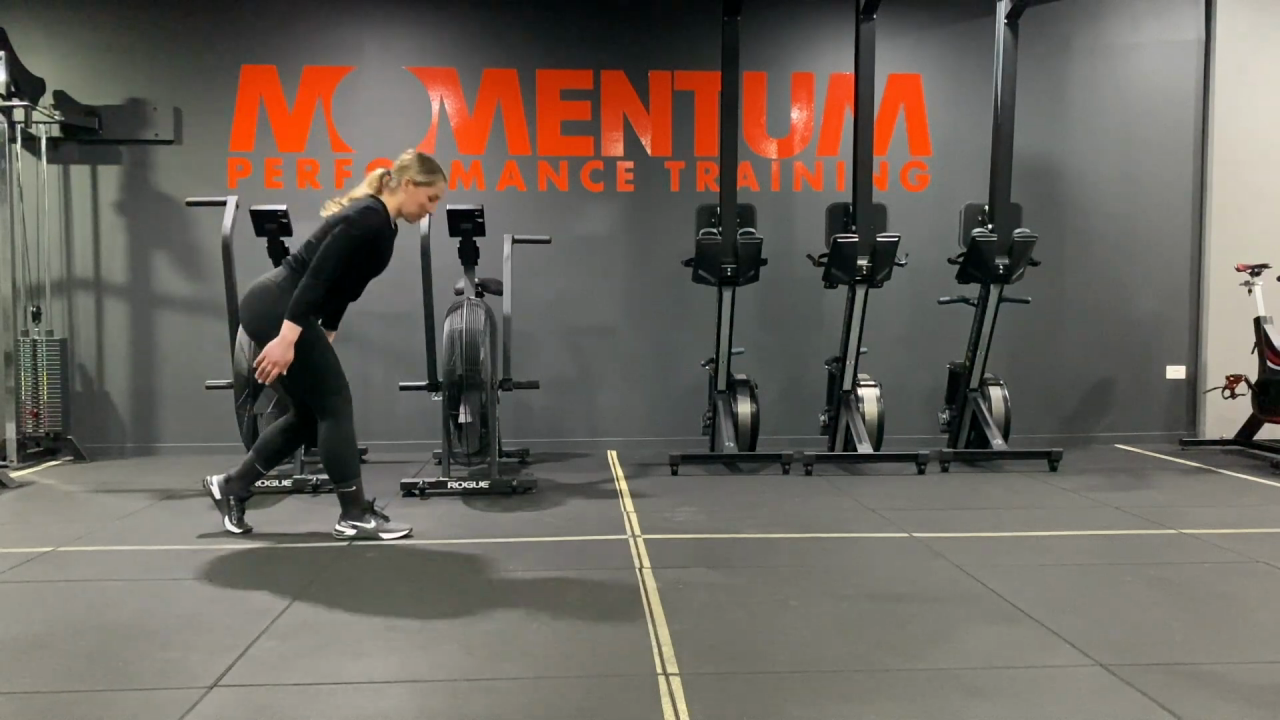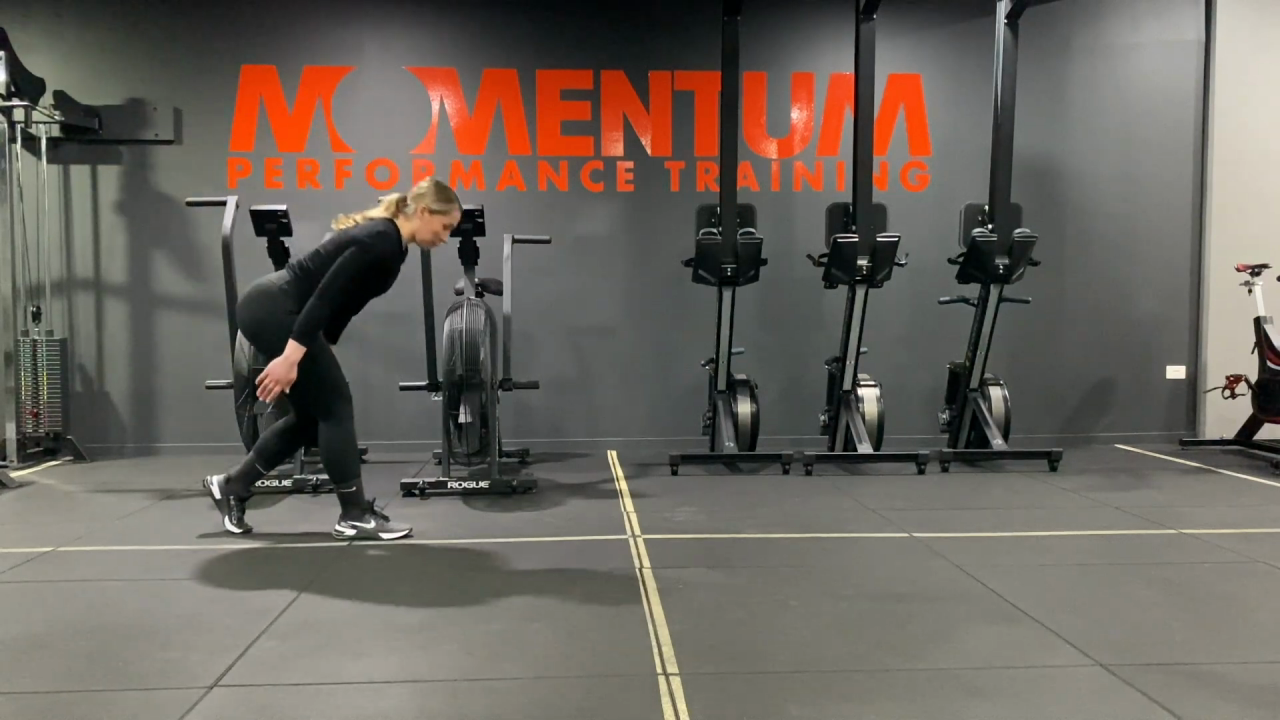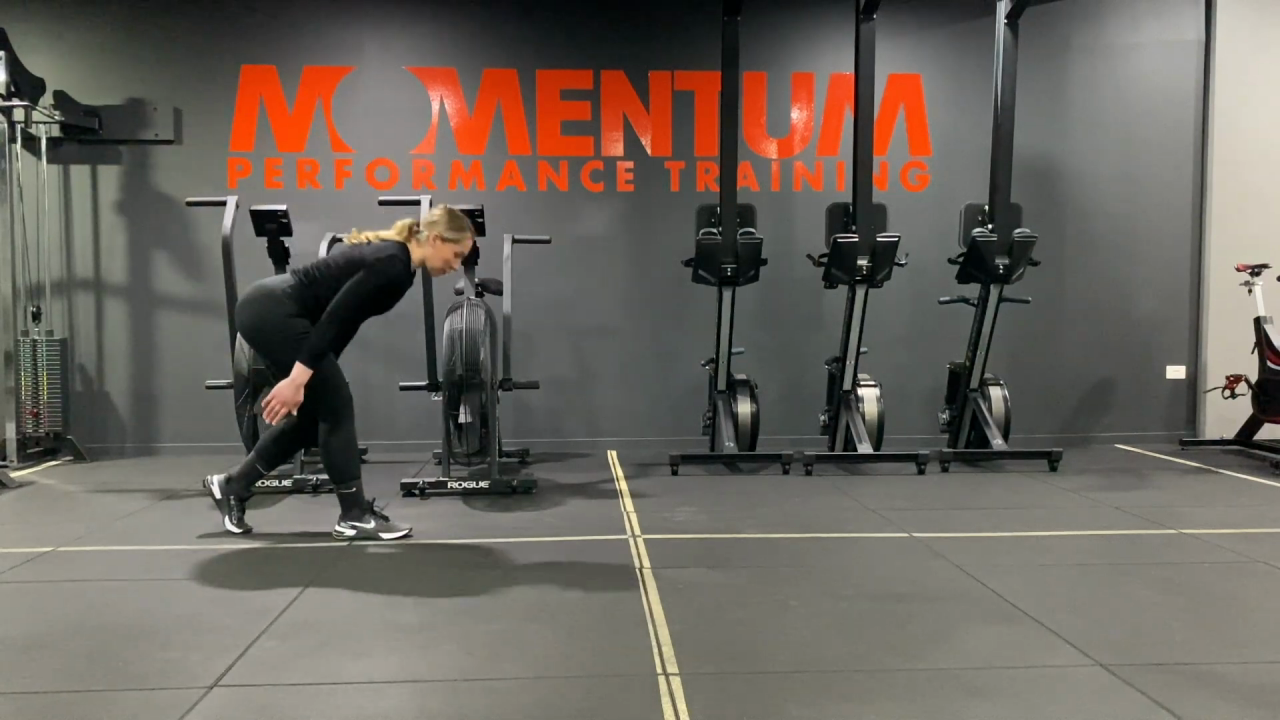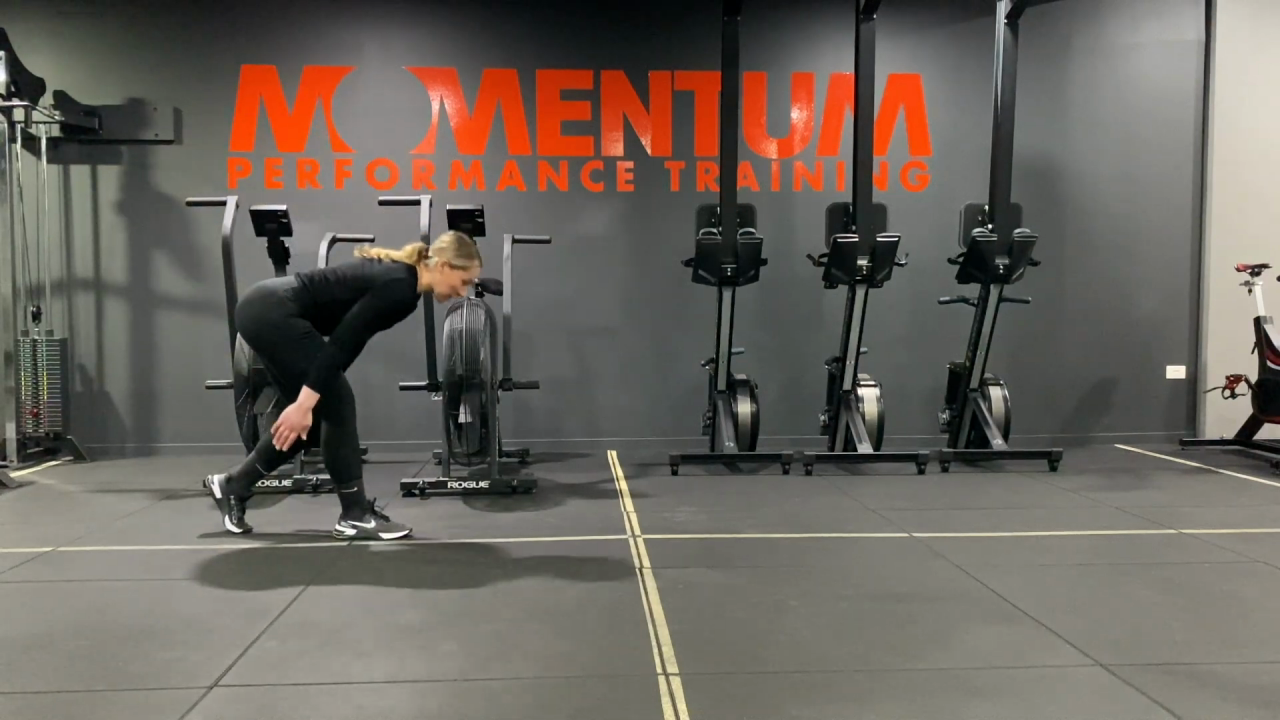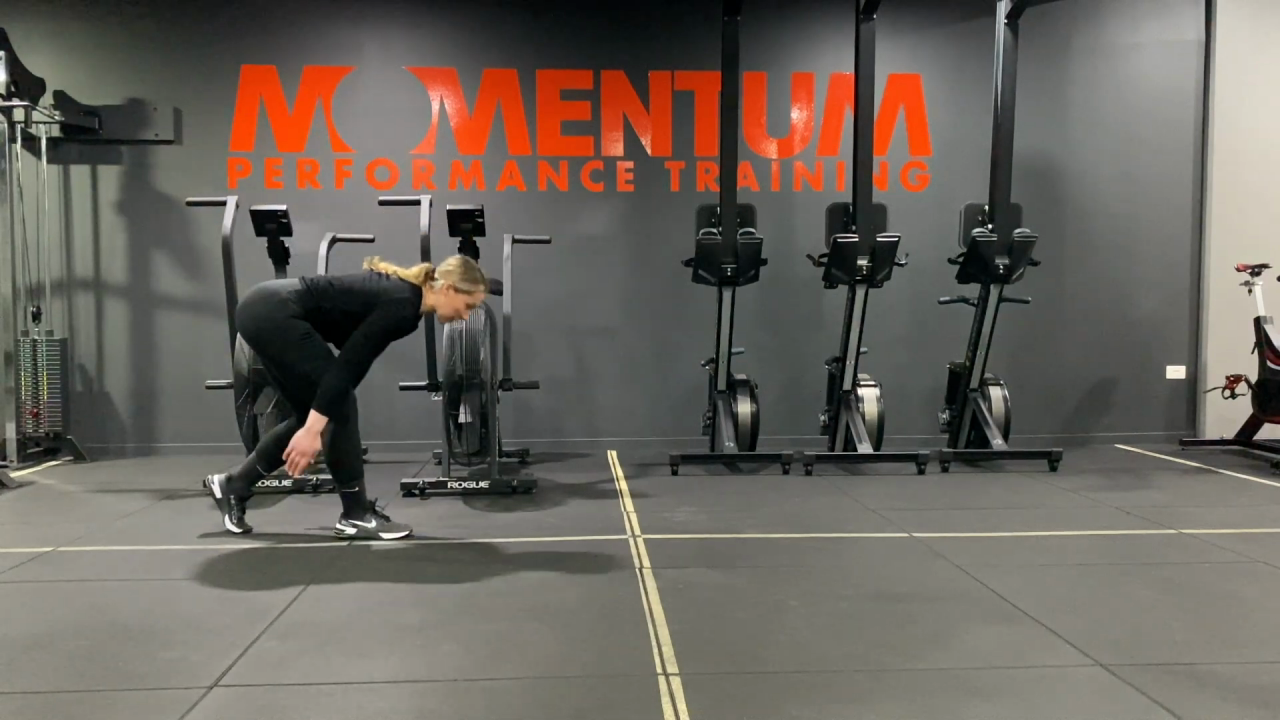
dt=0.1s
person 1, frame 1
left shoulder: (378, 221)
right shoulder: (369, 220)
right elbow: (317, 275)
left wrist: (324, 337)
right wrist: (287, 339)
left hip: (273, 308)
right hip: (274, 310)
left knee: (312, 409)
right knee: (332, 403)
left ankle: (232, 486)
right ankle: (355, 516)
person 1, frame 2
left shoulder: (386, 241)
right shoulder: (382, 242)
left elbow: (343, 299)
right elbow: (326, 296)
left wrist: (323, 350)
right wrist: (291, 357)
left hip: (274, 312)
right hip: (272, 312)
left knee: (312, 413)
right knee: (333, 405)
left ankle: (231, 486)
right ankle: (355, 516)
person 1, frame 3
left shoulder: (394, 260)
right shoulder: (391, 267)
left elbow: (343, 319)
right elbow: (332, 320)
left wrist: (312, 373)
right wrist: (298, 378)
left hip: (265, 310)
right hip: (272, 313)
left knee: (308, 415)
right knee: (333, 404)
left ankle: (232, 487)
right ankle: (355, 516)
person 1, frame 4
left shoulder: (399, 278)
right shoulder: (399, 289)
left elbow: (348, 338)
right elbow: (341, 343)
left wrist: (307, 399)
right wrist: (305, 403)
left hip: (268, 313)
right hip: (272, 313)
right knee: (336, 405)
left ankle: (232, 487)
right ankle: (355, 515)
person 1, frame 5
left shoulder: (405, 297)
right shoulder: (401, 307)
left elbow: (354, 361)
right elbow: (345, 365)
left wrist: (316, 423)
right wrist: (314, 428)
left hip: (264, 312)
right hip: (274, 315)
left knee: (325, 411)
right knee: (337, 407)
left ankle: (233, 486)
right ankle: (356, 515)
